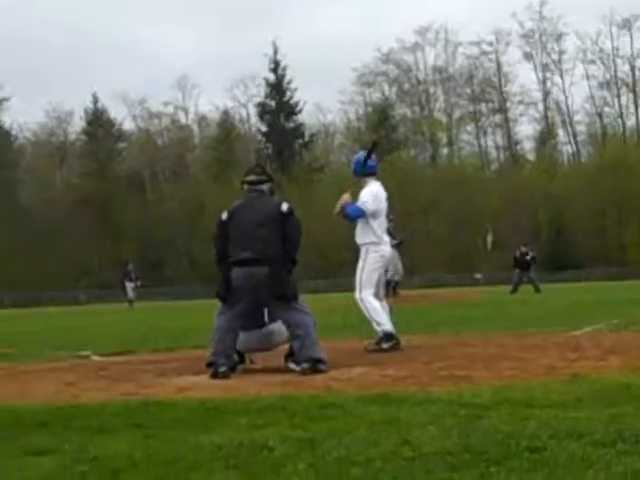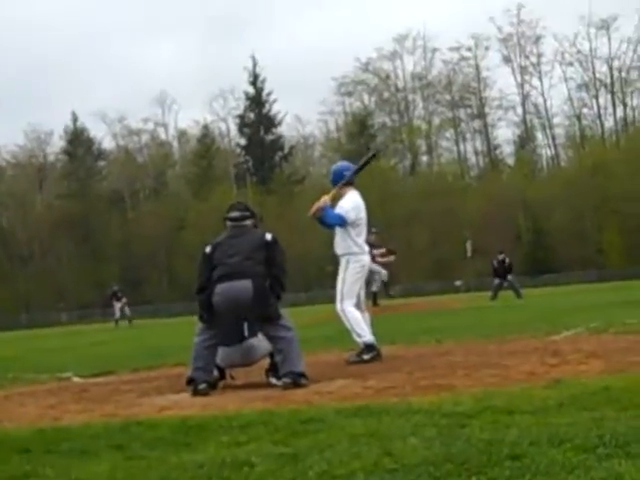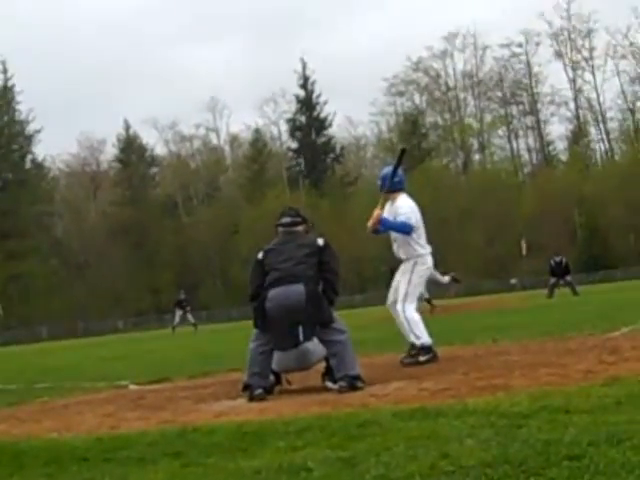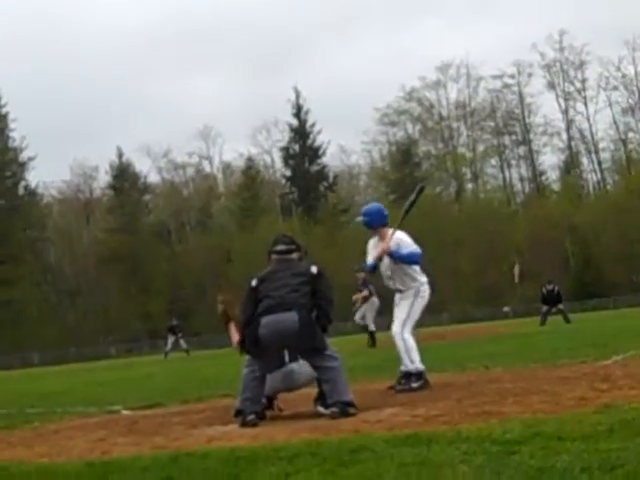
dt=0.7s
person 1, frame 1
left shoulder: (371, 190)
right shoulder: (375, 190)
left elbow: (357, 213)
right elbow: (360, 218)
left wrist: (346, 203)
right wrist: (345, 211)
left hip: (373, 249)
right hip: (379, 248)
left knee: (364, 294)
right knee: (376, 294)
left ankle: (388, 336)
right ankle: (387, 336)
person 1, frame 2
left shoulder: (351, 200)
right shoulder: (347, 200)
left elbow: (337, 221)
right elbow: (331, 224)
left wrist: (326, 207)
right wrist: (319, 215)
left hip: (353, 259)
right hip: (356, 258)
left knee: (344, 305)
right knee: (357, 305)
left ankle: (369, 347)
right ankle: (368, 347)
person 1, frame 3
left shoulder: (404, 205)
right shoulder: (391, 204)
left elbow: (407, 228)
right elbow: (377, 224)
left wrist: (382, 221)
right wrist: (374, 226)
left hip: (417, 261)
right hip: (407, 262)
left knee: (405, 306)
right knee: (394, 302)
left ankle: (427, 350)
right ankle: (416, 343)
person 1, frame 4
left shoulder: (399, 238)
right shoulder: (373, 243)
left elbow: (416, 257)
right elbow: (370, 268)
left wrist: (391, 253)
right wrist: (377, 258)
left hip: (416, 290)
right hip: (401, 292)
left knee: (401, 330)
right knee: (399, 332)
left ankle: (419, 376)
right ankle: (408, 372)
person 2, frame 1
left shoulder: (230, 212)
right shoulder: (282, 208)
left elbow: (220, 248)
right elbow: (292, 244)
left wrist: (226, 274)
right wrist: (285, 271)
left hip: (238, 272)
right hip: (271, 270)
left knee: (227, 317)
right knee: (297, 314)
left ankle: (220, 363)
right ankle: (310, 359)
person 2, frame 2
left shoulder: (214, 245)
right shoulder: (266, 238)
left elbow: (203, 281)
right elbow: (278, 271)
left wrist: (205, 310)
right wrist: (273, 298)
left hip: (220, 292)
right hip: (253, 289)
left knee: (206, 336)
right knee: (281, 330)
left ankle: (200, 380)
right ankle: (292, 374)
person 2, frame 3
left shoulder: (265, 251)
right shoulder: (317, 243)
left elbow: (255, 287)
right elbow: (330, 274)
left wrist: (259, 316)
right wrist: (327, 302)
left hip: (273, 298)
right hip: (305, 294)
left knee: (261, 341)
right knee: (336, 333)
left ankle: (256, 386)
right ankle: (347, 378)
person 2, frame 4
left shoulder: (260, 278)
right shoulder: (311, 270)
left elbow: (248, 314)
right elbow: (324, 302)
left wrist: (248, 342)
right wrist: (320, 329)
left hip: (265, 325)
right hip: (298, 321)
left knee: (254, 367)
right knee: (328, 360)
left ankle: (248, 412)
right ankle: (340, 404)
